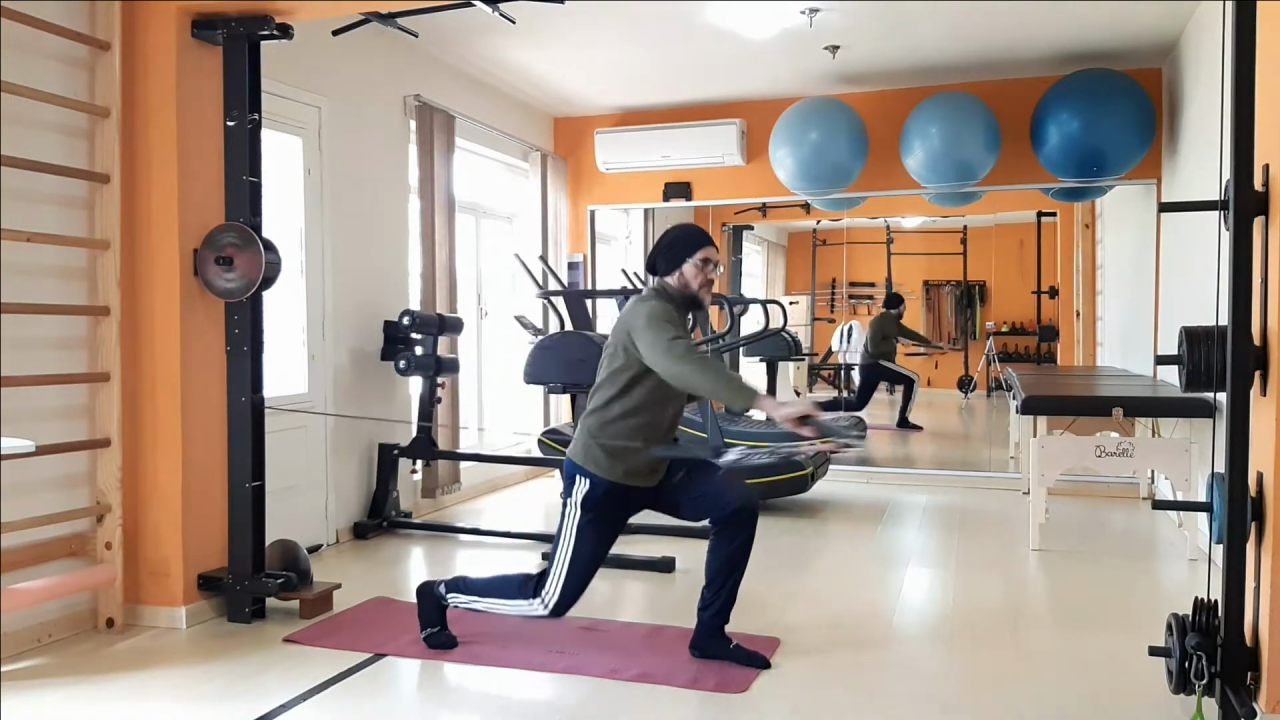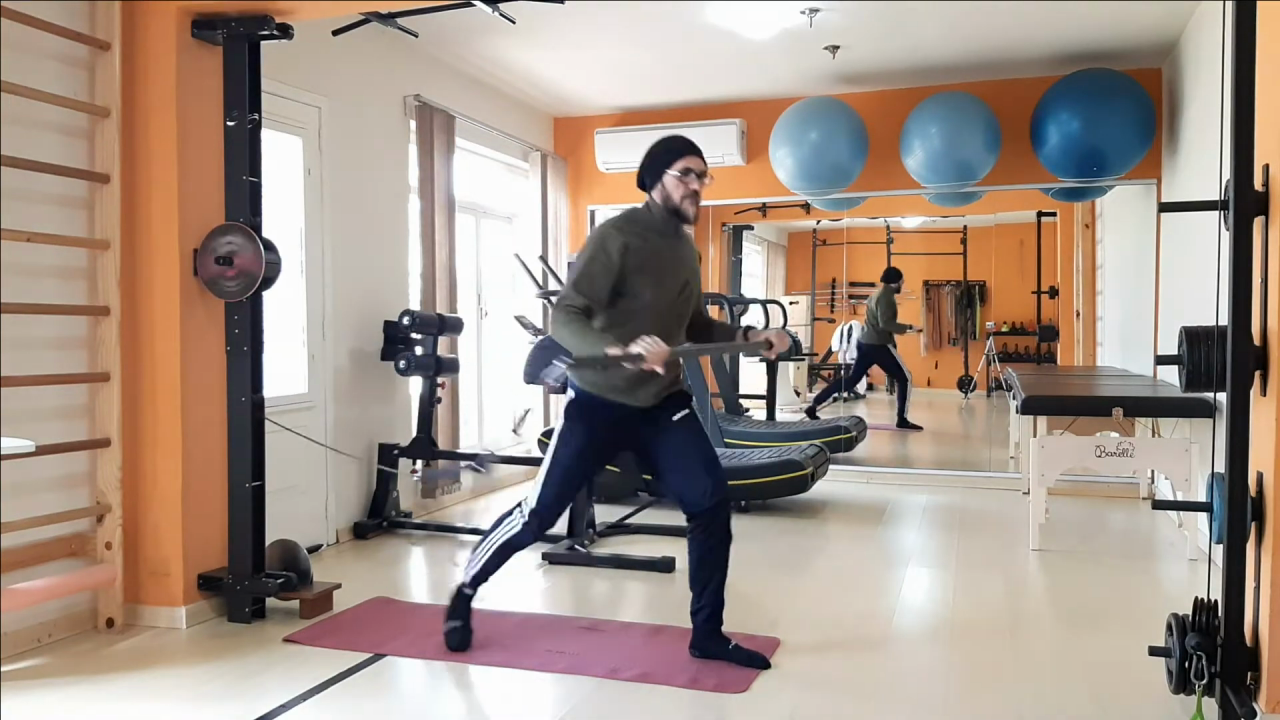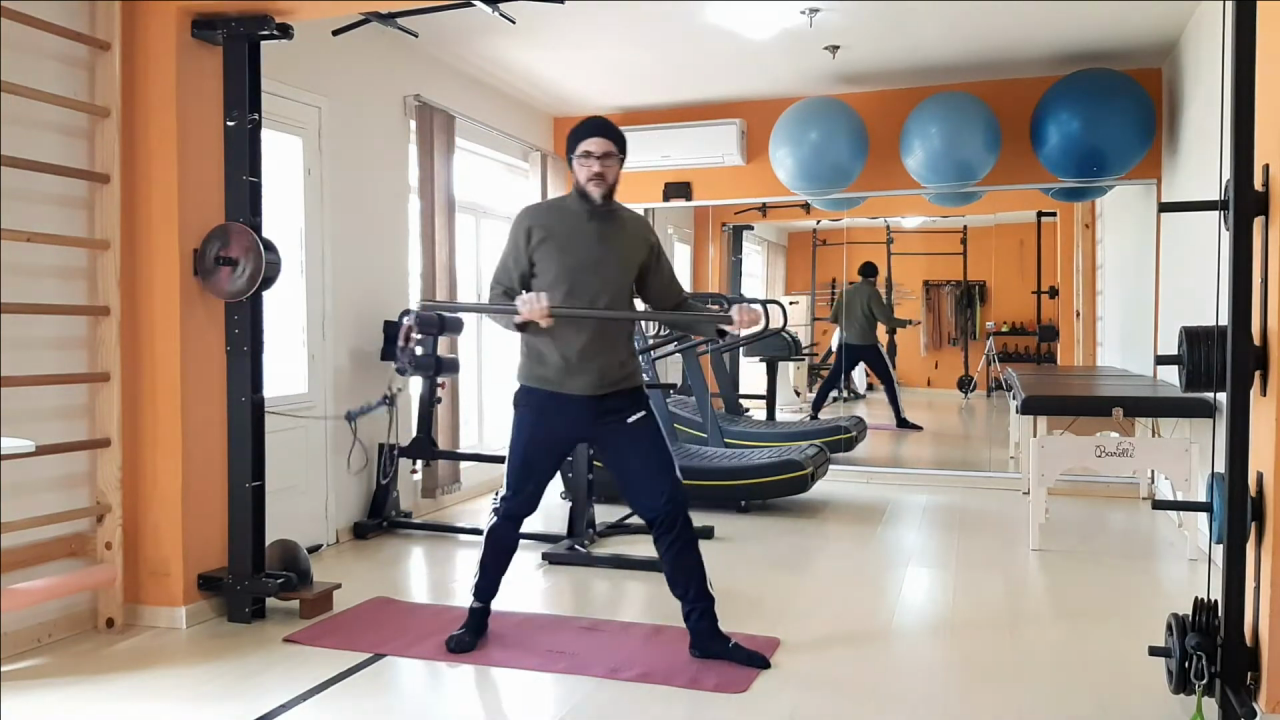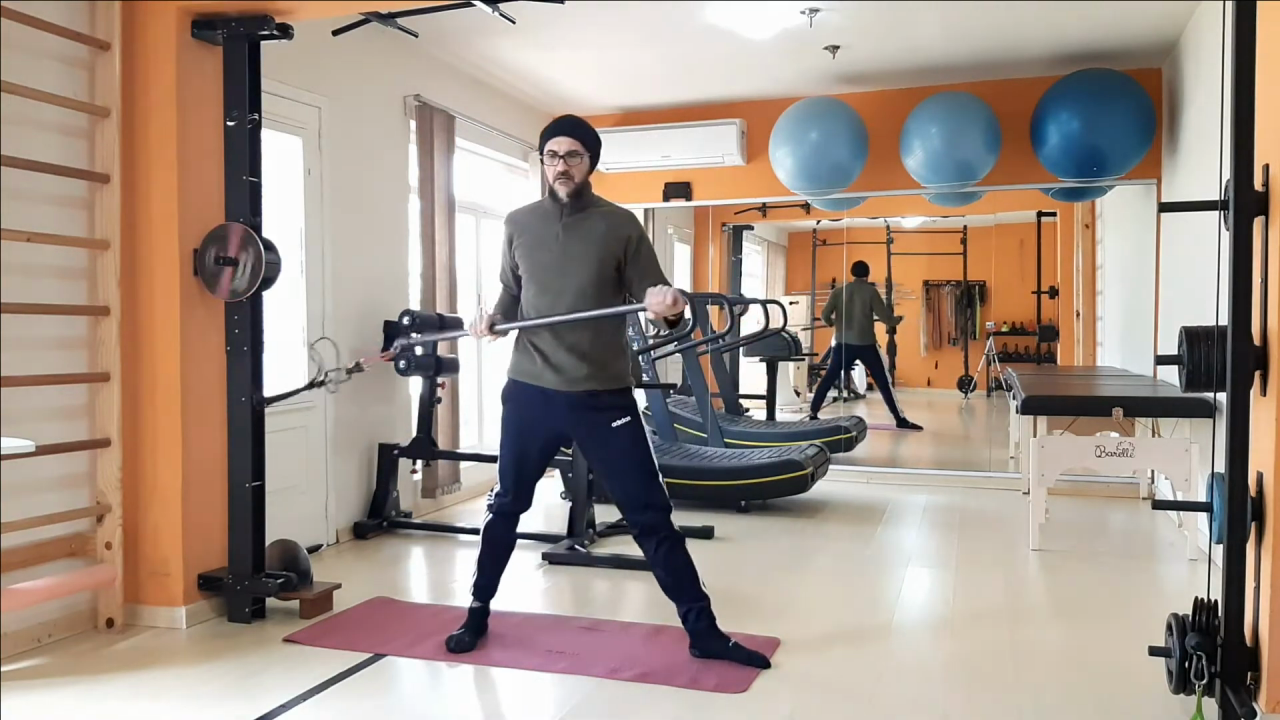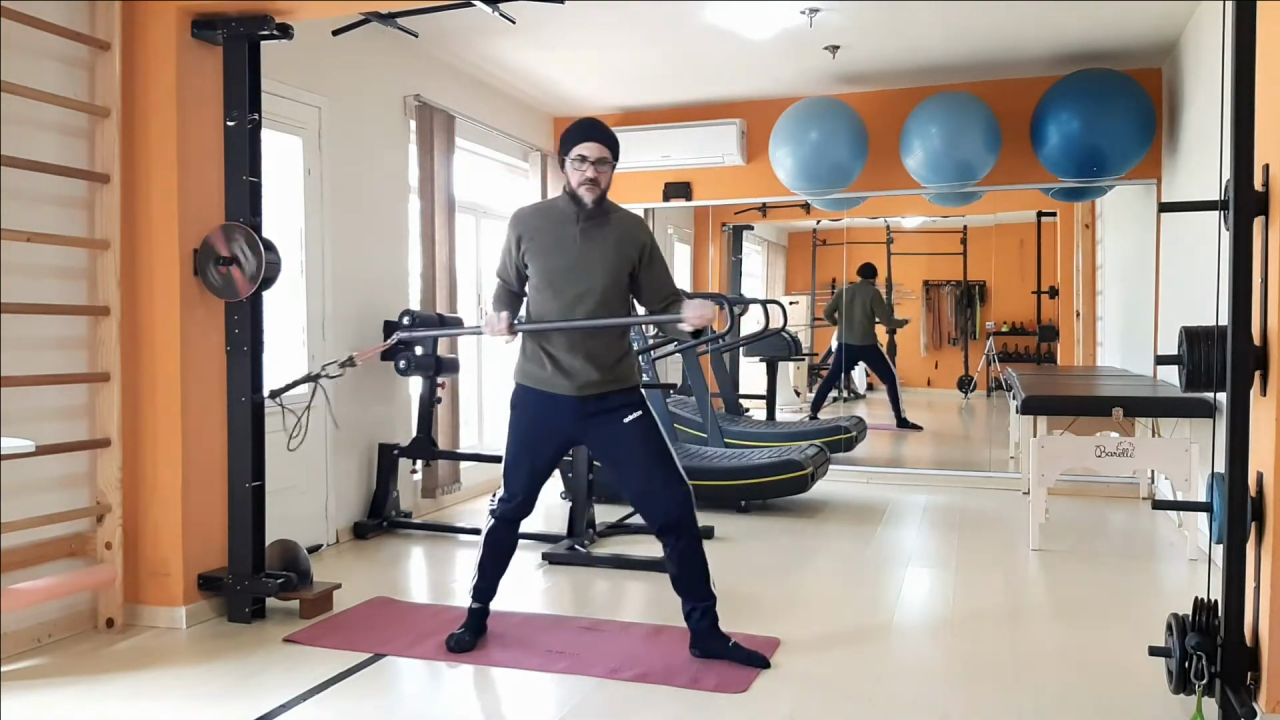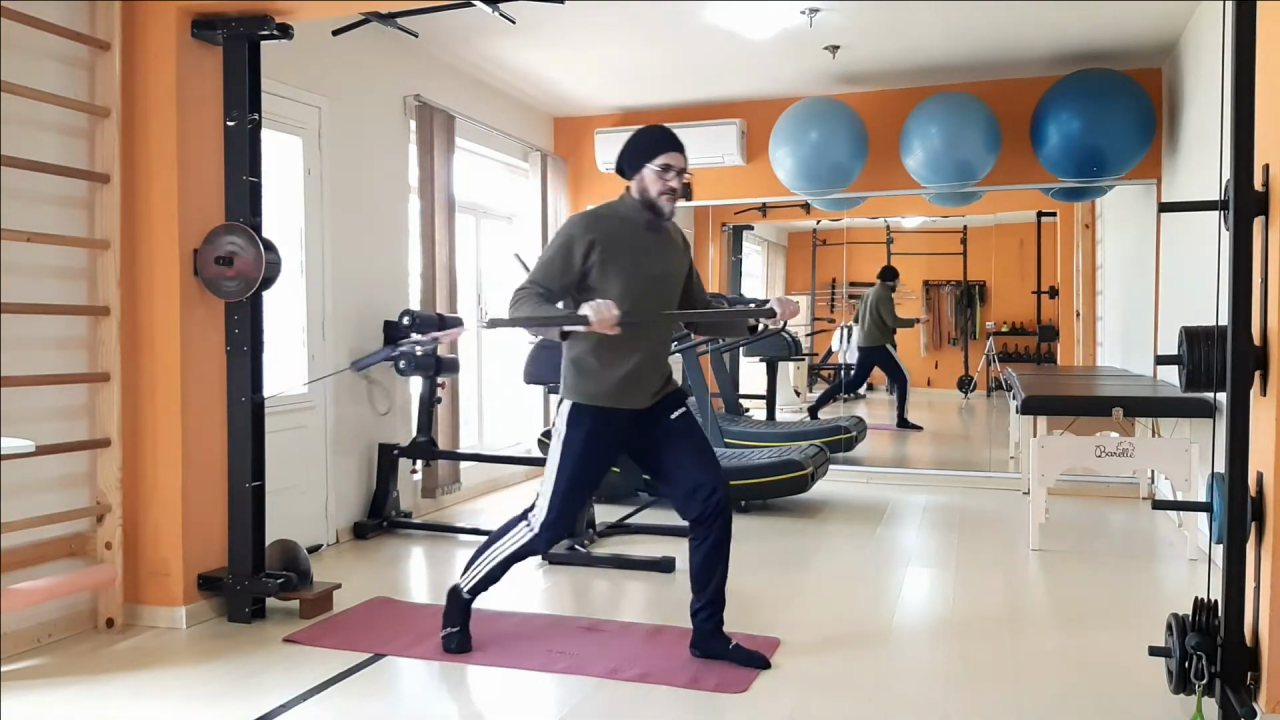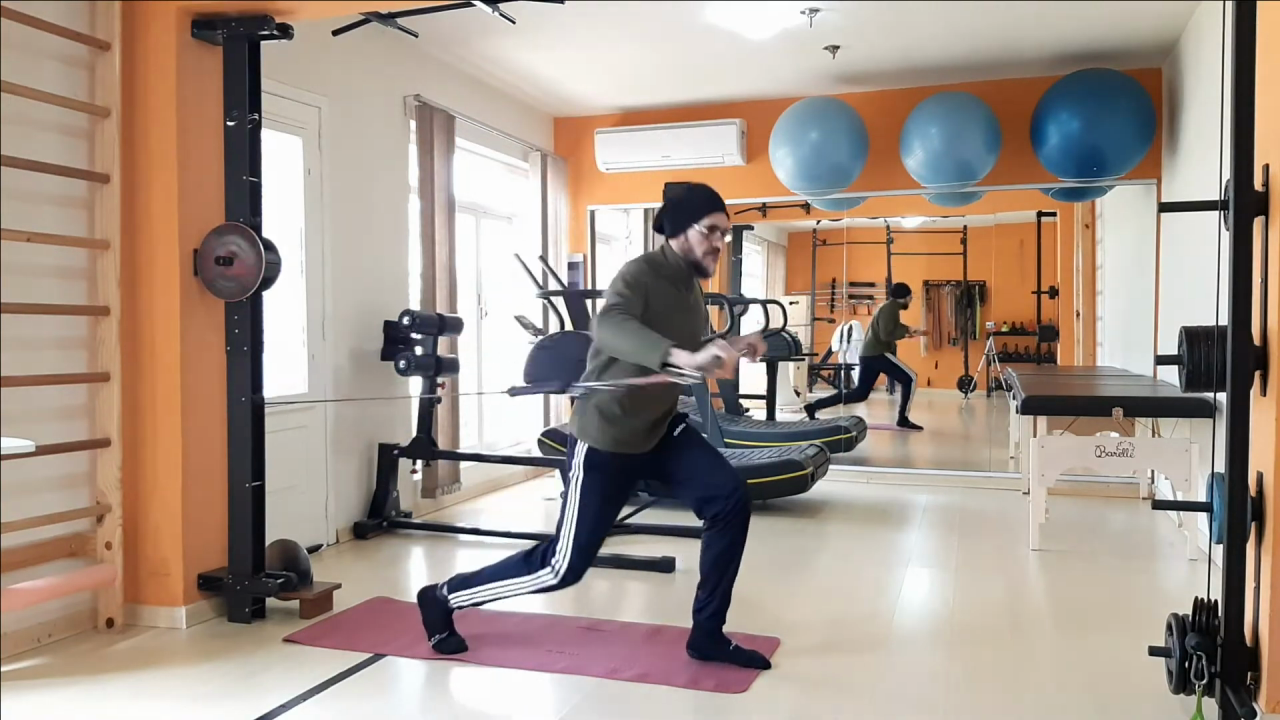
dt=0.4s
person 1, frame 1
left shoulder: (674, 312)
right shoulder: (650, 313)
right elbow: (678, 364)
left wrist: (725, 385)
right wrist: (770, 405)
left hip: (656, 462)
right hip: (601, 472)
left knee: (739, 506)
right knee: (555, 597)
left ankle: (711, 635)
right ankle: (440, 594)
person 1, frame 2
left shoulder: (685, 247)
right shoulder: (618, 235)
left elbow: (692, 327)
right elbow: (563, 319)
left wrist: (749, 336)
right wrist: (624, 348)
left hip: (662, 401)
right hip: (598, 401)
left knee: (711, 504)
right knee: (541, 510)
left ankle: (707, 636)
right ankle: (464, 595)
person 1, frame 3
left shoulder: (637, 231)
right shoulder: (533, 222)
left elbow: (672, 306)
right elbow: (500, 298)
left wrist: (723, 318)
right wrist: (523, 310)
left hip: (620, 397)
right hip: (545, 394)
left knee: (669, 510)
right knee: (512, 507)
left ankle: (706, 634)
right ankle: (478, 613)
person 1, frame 4
left shoulder: (620, 225)
right shoulder: (519, 224)
left elbow: (658, 304)
left wrist: (667, 304)
right wrist: (490, 319)
left hip: (603, 395)
right hip: (530, 391)
left knee: (651, 514)
right knee: (506, 504)
left ankle: (704, 632)
right ankle: (478, 611)
person 1, frame 5
left shoulder: (632, 232)
right shoulder: (528, 222)
left elbow: (665, 306)
right elbow: (506, 286)
left wrist: (694, 315)
right wrist: (499, 314)
left hip: (614, 397)
right hip: (542, 395)
left knee: (672, 507)
right knee: (508, 507)
left ankle: (706, 632)
right ankle: (478, 611)
person 1, frame 6
left shoulder: (675, 241)
right shoulder: (590, 228)
left elbow: (701, 317)
right elbow: (524, 302)
right wrist: (578, 315)
left hip: (657, 400)
right hip: (593, 403)
left knee: (711, 502)
right knee: (549, 521)
left ankle: (709, 634)
right ankle: (461, 597)
person 1, frame 7
left shoulder: (690, 285)
right shoulder: (641, 276)
right elbow: (612, 324)
left wrist: (722, 351)
right wrist: (680, 354)
left hip: (659, 428)
right hip: (604, 437)
left knee: (731, 502)
right knee: (561, 567)
left ankle: (707, 635)
right ankle: (441, 599)
